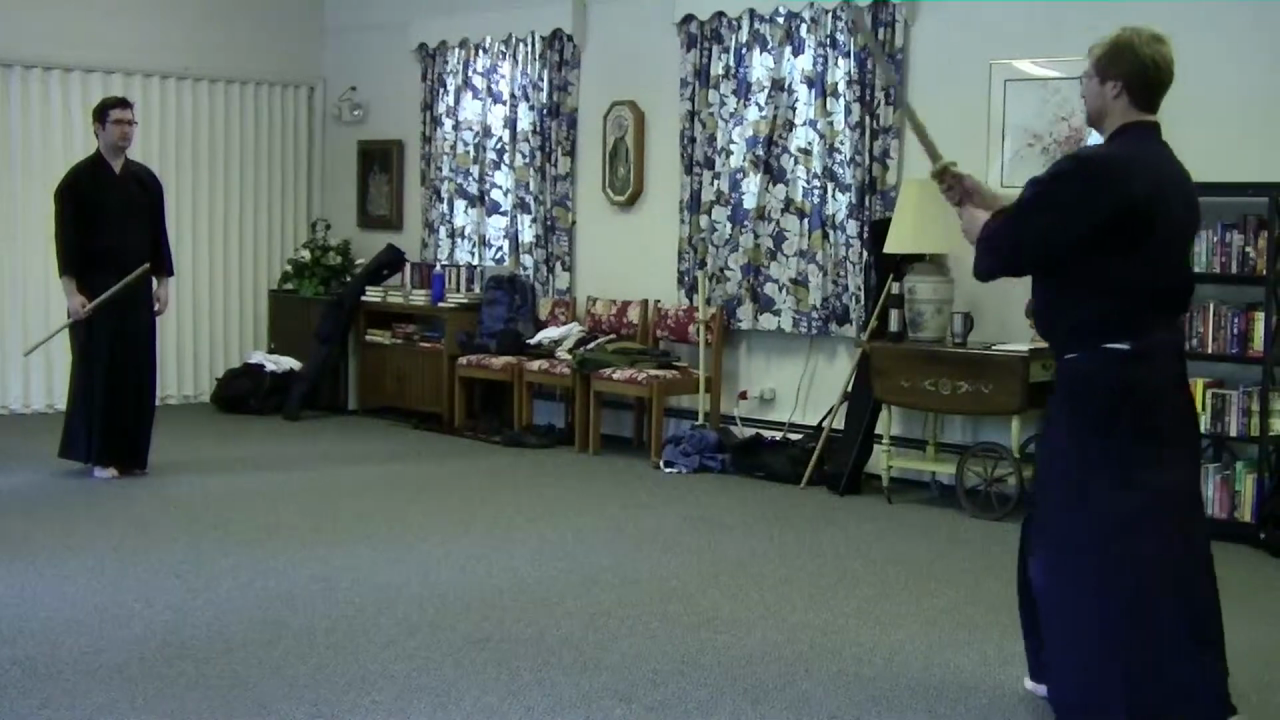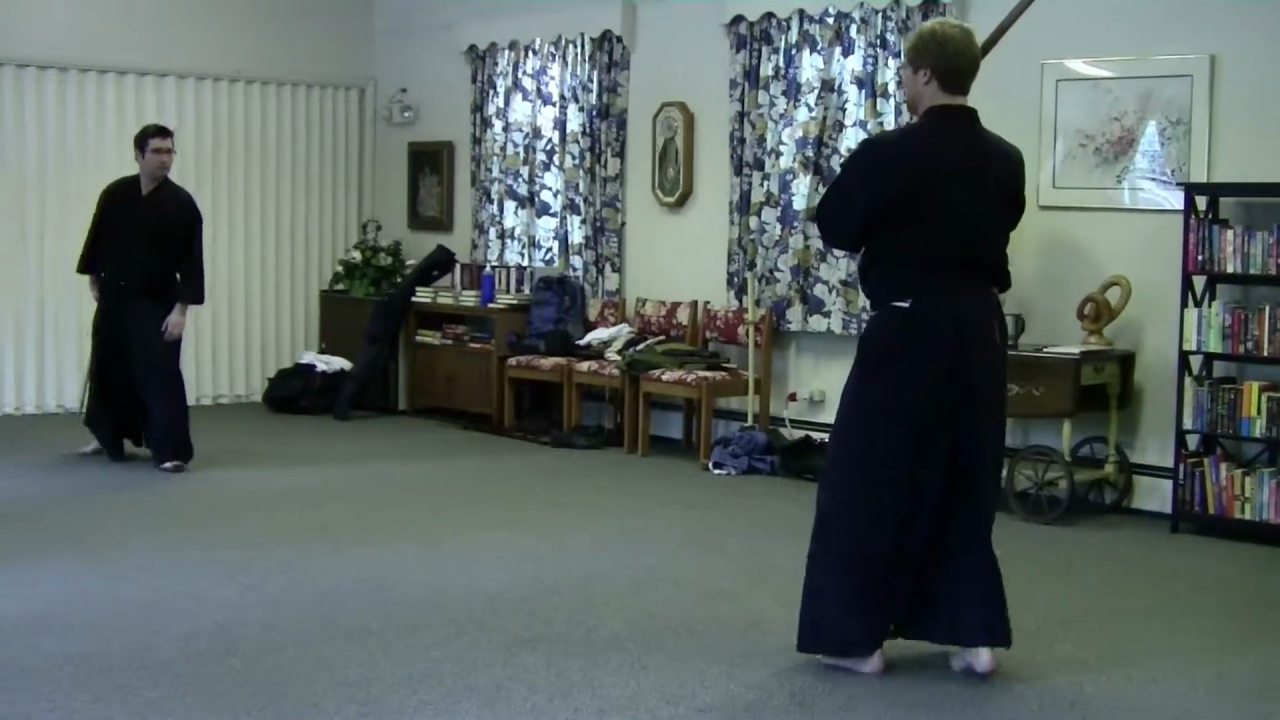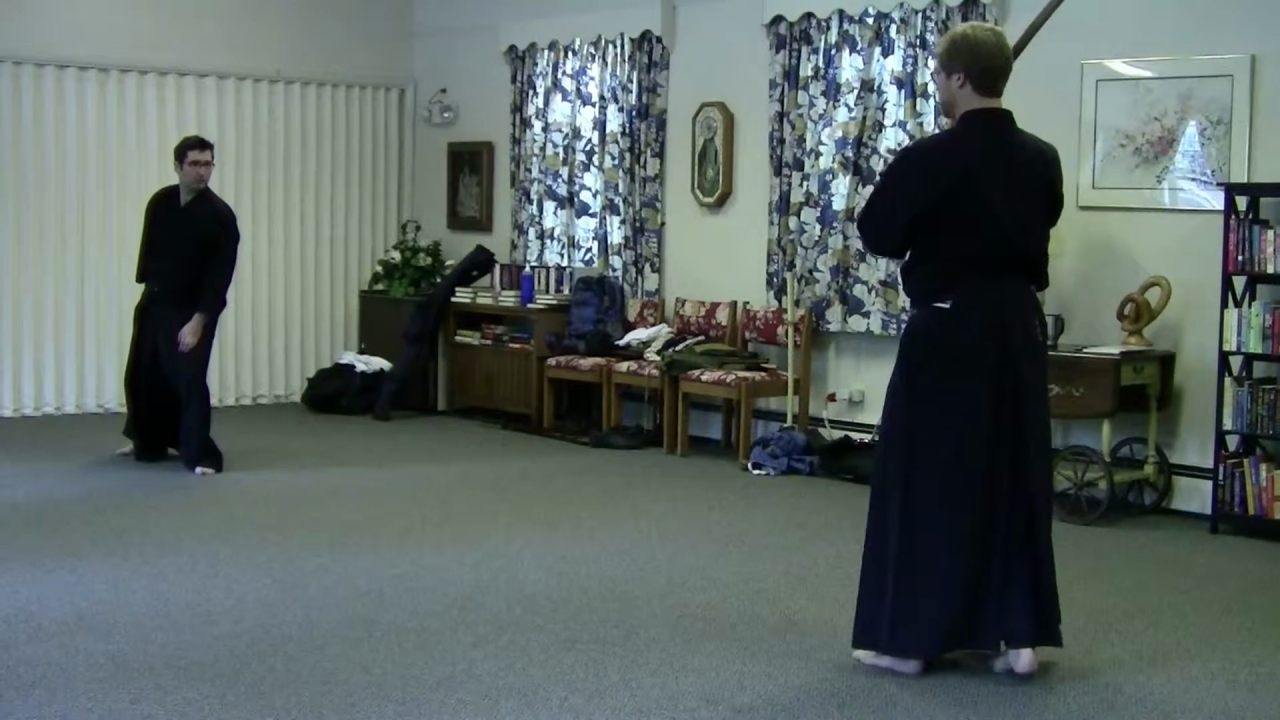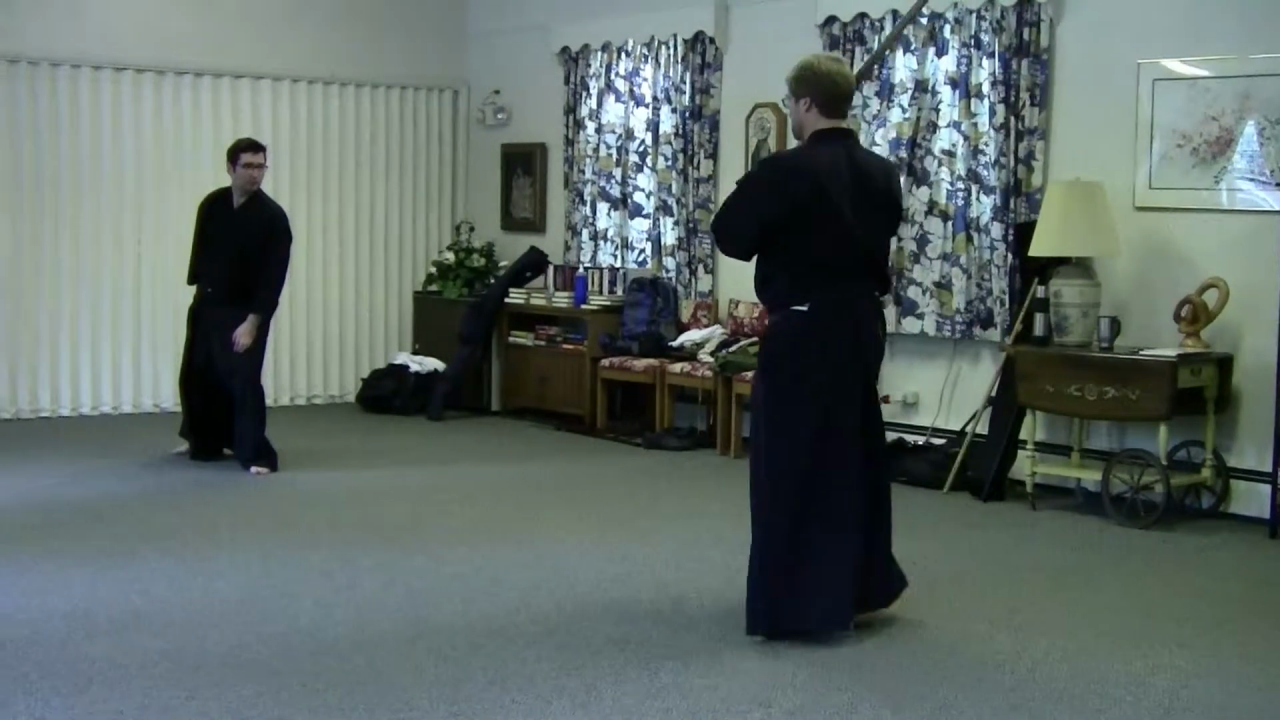
dt=1s
person 1, frame 1
left shoulder: (1095, 170)
right shoulder: (1168, 175)
left elbow: (1006, 251)
left wrist: (978, 221)
right wrist: (993, 199)
left hip: (1104, 374)
right hip: (1151, 367)
left knee: (1108, 536)
right knee: (1108, 526)
person 1, frame 2
left shoulder: (889, 154)
right shoulder: (1004, 159)
left elbow: (836, 227)
left hip: (908, 329)
right hip: (978, 328)
left knee: (869, 477)
right knee: (965, 482)
left ankle: (854, 635)
right ankle: (975, 634)
person 1, frame 3
left shoulder: (930, 158)
right shoulder: (1042, 159)
left elbow: (878, 234)
left hip: (948, 329)
right hip: (1018, 327)
left knee: (919, 476)
right knee: (1016, 477)
left ankle: (903, 634)
right ankle: (1019, 635)
person 1, frame 4
left shoulder: (784, 170)
right shoulder: (882, 173)
left elbow: (730, 237)
left hip: (804, 328)
right hip: (862, 322)
left knee: (796, 459)
right knee: (850, 452)
left ankle: (816, 602)
right ankle: (861, 583)
person 2, frame 1
left shoulder: (145, 179)
right shoulder: (79, 179)
left elbow: (158, 234)
right elbow: (67, 239)
left wrist: (162, 282)
right wrist: (72, 291)
left hip: (136, 288)
right hip: (94, 289)
left knee: (137, 371)
right knee: (97, 370)
left ankle: (129, 453)
right ankle: (99, 454)
person 2, frame 2
left shoulder: (181, 203)
right shoulder: (115, 194)
left elbow: (191, 260)
right elbow: (97, 240)
left wrist: (182, 310)
right wrist: (95, 283)
left hip: (157, 302)
right hip: (115, 297)
left knee: (162, 372)
right knee: (107, 368)
left ankle: (171, 450)
right ankle: (107, 436)
person 2, frame 3
left shoulder: (220, 215)
right shoulder: (160, 202)
left elbow: (220, 274)
right elbow: (149, 250)
left wrist: (199, 321)
right wrist: (149, 288)
left hip: (192, 310)
right hip: (154, 303)
left knee: (189, 378)
right knee: (143, 375)
left ankle: (201, 455)
right ankle: (148, 442)
person 2, frame 4
left shoulder: (272, 216)
right shoulder: (211, 205)
left elbow: (273, 275)
right elbow: (200, 252)
left wrist: (253, 322)
right wrist: (201, 291)
left hip: (245, 311)
right hip: (207, 306)
left knee: (244, 378)
right knee: (197, 376)
left ankle: (256, 454)
right ankle: (204, 442)
